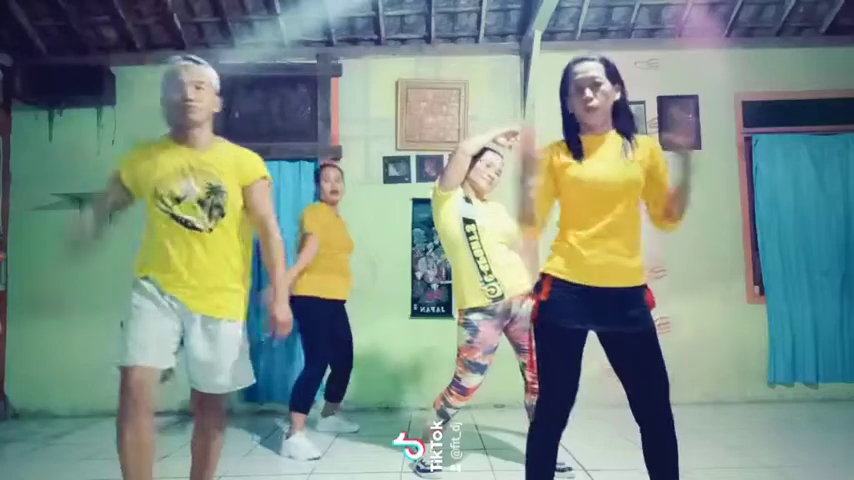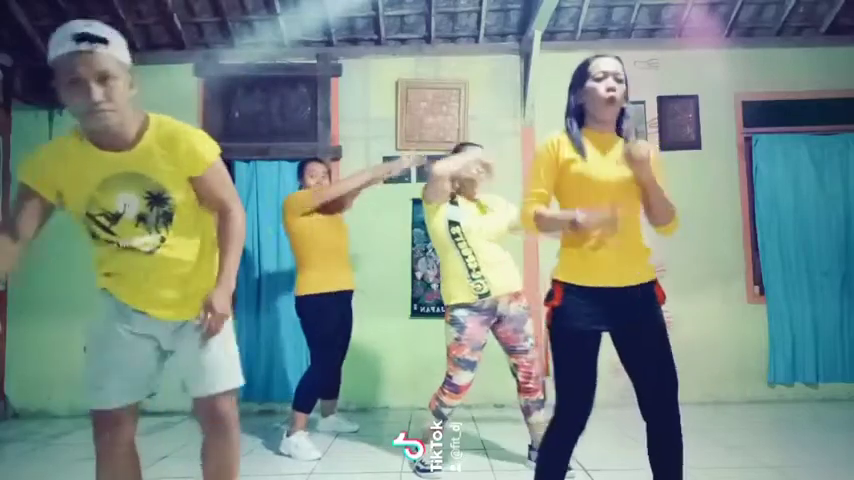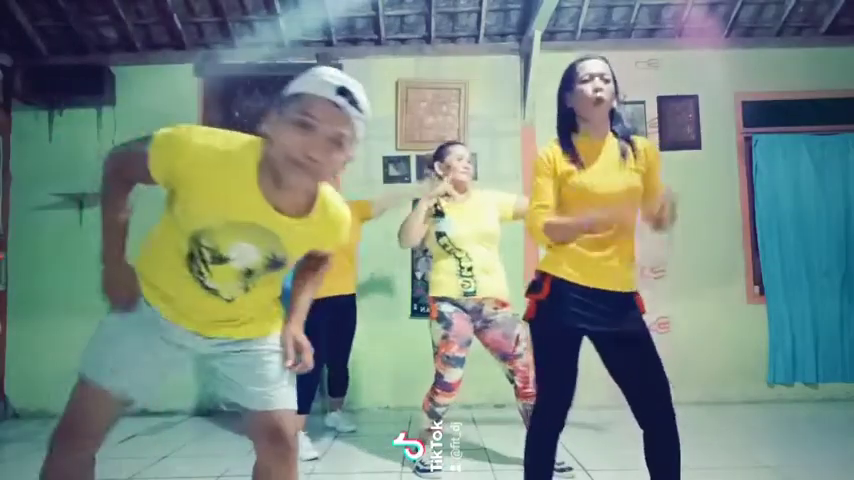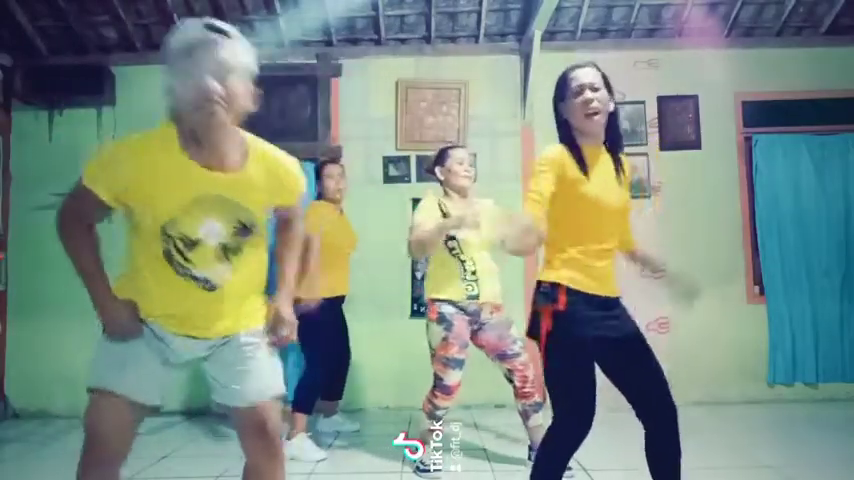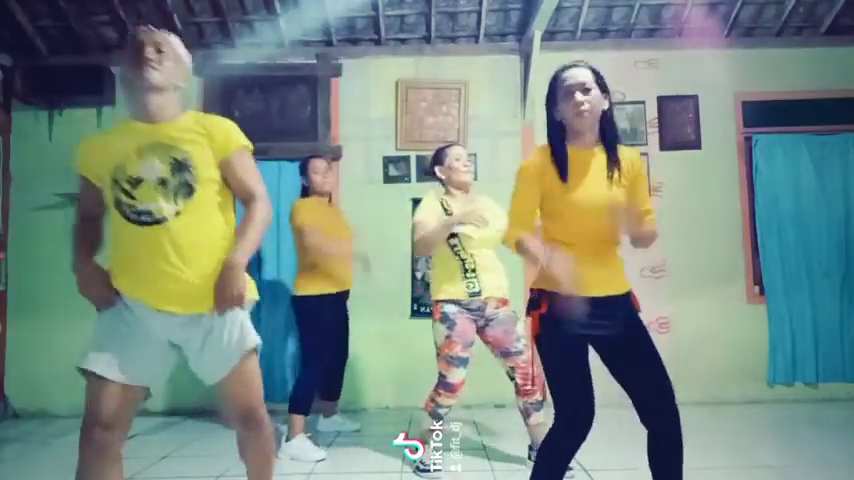
dt=0.7s
person 1, frame 1
left shoulder: (243, 164)
right shoulder: (142, 160)
left elbow: (267, 230)
right elbow: (100, 214)
left wrist: (280, 296)
left hip: (219, 302)
right hip: (156, 292)
left knee: (210, 405)
right knee: (135, 392)
person 1, frame 2
left shoulder: (184, 143)
right shoulder: (53, 162)
left elbow: (231, 211)
left wrist: (223, 288)
left hip: (197, 304)
right hip: (125, 308)
left knee: (219, 414)
right knee: (111, 424)
person 1, frame 3
left shoulder: (333, 218)
right shoulder: (201, 150)
right elbow: (119, 163)
left wrist: (296, 322)
right wrist: (113, 261)
left hip: (249, 327)
right hip: (156, 306)
left knee: (279, 439)
right knee: (76, 436)
person 1, frame 4
left shoulder: (279, 170)
right shoulder: (127, 158)
left elbow: (289, 221)
right elbow: (74, 219)
left wrist: (285, 296)
right wrist: (104, 300)
left hip: (238, 324)
right hip: (145, 320)
left knee: (266, 437)
person 1, frame 5
left shoulder: (216, 131)
right shoulder: (99, 148)
left elbow: (258, 201)
right elbow: (88, 218)
left wrist: (236, 262)
right wrist: (84, 264)
left hip: (213, 302)
right hip: (133, 304)
left knee: (251, 416)
right knee: (100, 428)
person 2, frame 1
left shoulder: (643, 147)
right shoulder: (559, 152)
left elbow: (668, 218)
right elbow: (531, 222)
left wrist: (685, 164)
right wrist: (529, 176)
left hip: (626, 294)
right hip: (564, 292)
left knee: (655, 408)
right knee: (553, 408)
person 2, frame 2
left shoulder: (638, 151)
right shoulder: (557, 146)
left elbow: (666, 222)
right elbow: (532, 216)
left wrist: (647, 175)
right wrist: (580, 219)
left hip: (636, 292)
right hip: (578, 294)
left knee: (663, 405)
right knee: (572, 412)
person 2, frame 3
left shoulder: (639, 149)
right shoulder: (551, 155)
left elbow: (658, 219)
right elbow: (542, 228)
left wrist: (664, 208)
right wrist: (597, 218)
left hip: (618, 297)
right hip: (562, 292)
left knee: (658, 407)
right knee: (552, 406)
person 2, frame 4
left shoulder: (618, 164)
right shoulder: (555, 158)
right elbow: (533, 220)
left wrist: (661, 269)
right wrist: (523, 236)
left hip: (609, 305)
right hip: (567, 301)
left knee: (661, 411)
right knee: (574, 419)
person 2, frame 5
left shoulder: (627, 160)
right shoulder: (541, 162)
left elbow: (647, 232)
right elbow: (518, 233)
left wrist: (633, 231)
right wrist: (553, 263)
left hip: (615, 301)
right hip: (559, 304)
left knee: (663, 412)
right knee: (576, 418)
person 3, frame 1
left shoulder: (498, 210)
right shoulder: (448, 197)
right elbow: (464, 149)
right wrist: (497, 134)
left hip: (521, 300)
right hip: (479, 309)
left knee: (538, 375)
right knee: (465, 383)
right ankle: (425, 448)
person 3, frame 2
left shoulder: (494, 204)
right shoulder: (439, 202)
right elbow: (437, 170)
right wrist: (472, 155)
left hip: (509, 299)
right hip: (466, 306)
left knee: (530, 371)
right knee: (457, 381)
left ankle: (540, 448)
right ankle: (425, 449)
person 3, frame 3
left shoulder: (490, 199)
right shoulder: (431, 206)
right elbow: (406, 240)
right wrist: (429, 198)
left hip: (494, 302)
right hip: (451, 303)
left knee: (524, 371)
right knee: (448, 380)
right ankle: (423, 449)
person 3, frame 4
left shoulder: (488, 208)
right shoulder: (431, 206)
right elbow: (416, 249)
right wrist: (450, 223)
left hip: (488, 307)
right hip: (448, 306)
left knee: (523, 372)
right knee: (447, 383)
left ankle: (540, 447)
right ankle: (424, 449)
person 3, frame 5
left shoulder: (488, 205)
right shoulder: (432, 205)
right elbow: (421, 247)
right wrist: (458, 220)
left hip: (494, 302)
right hip: (454, 305)
left knee: (525, 370)
right knee: (451, 380)
left ankle: (540, 445)
right ankle: (425, 450)
person 4, frame 1
left shoulder: (338, 219)
right shoulder: (316, 211)
right elbow: (311, 245)
right wrist: (288, 278)
left hip: (335, 300)
right hip: (312, 299)
left knee: (344, 361)
right knee: (317, 362)
left ankle: (330, 416)
right ankle: (295, 435)
person 4, frame 2
left shoulder: (331, 206)
right shoulder: (295, 203)
right elbow: (336, 190)
left wrist: (383, 172)
right wrist: (380, 169)
left hip: (340, 294)
right hip: (315, 296)
left knee: (335, 359)
right knee: (321, 361)
left ankle: (329, 416)
right ankle: (294, 434)
person 4, frame 3
left shoulder: (353, 211)
left elbow: (388, 202)
left hip: (345, 299)
right hip: (314, 301)
left knee: (339, 360)
right knee: (313, 364)
left ankle: (335, 412)
right ankle: (297, 435)
person 4, frame 4
left shoulder: (340, 214)
right shoulder: (316, 211)
right wrist: (310, 286)
left hip: (332, 300)
right hip: (313, 301)
left knee: (340, 359)
right knee: (318, 364)
left ankle: (329, 416)
right ankle: (296, 437)
person 4, frame 5
left shoulder: (333, 208)
right shoulder: (304, 207)
left elbow: (340, 245)
right elbow: (313, 242)
left wrist: (353, 254)
right wrist: (353, 251)
left hip: (335, 296)
right hip: (313, 297)
left knee: (338, 357)
right knee: (314, 361)
left ankle: (329, 416)
right ankle: (294, 439)
